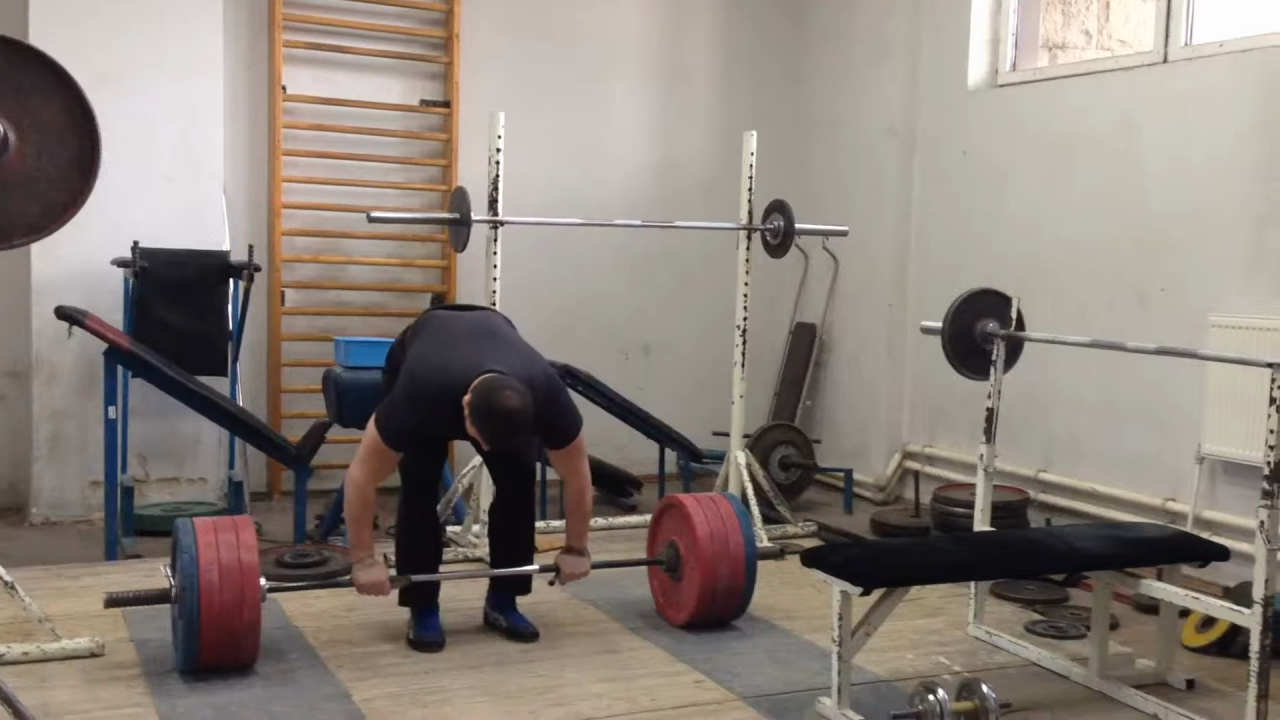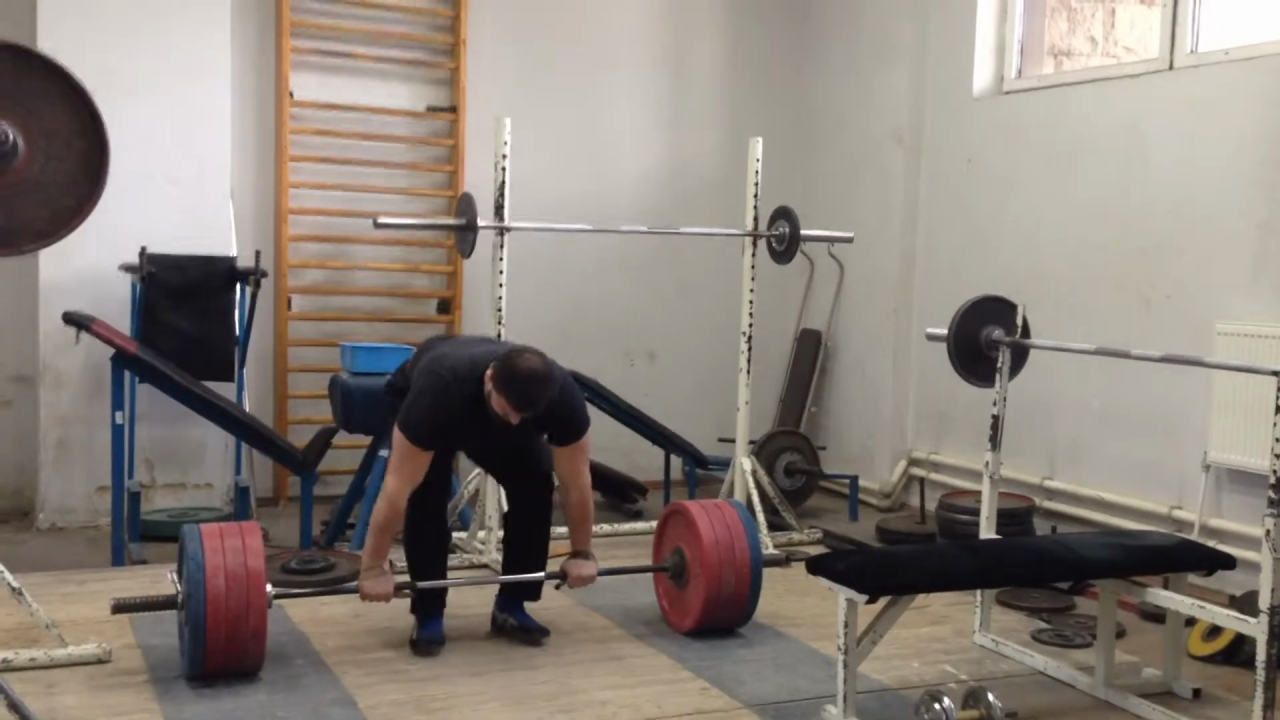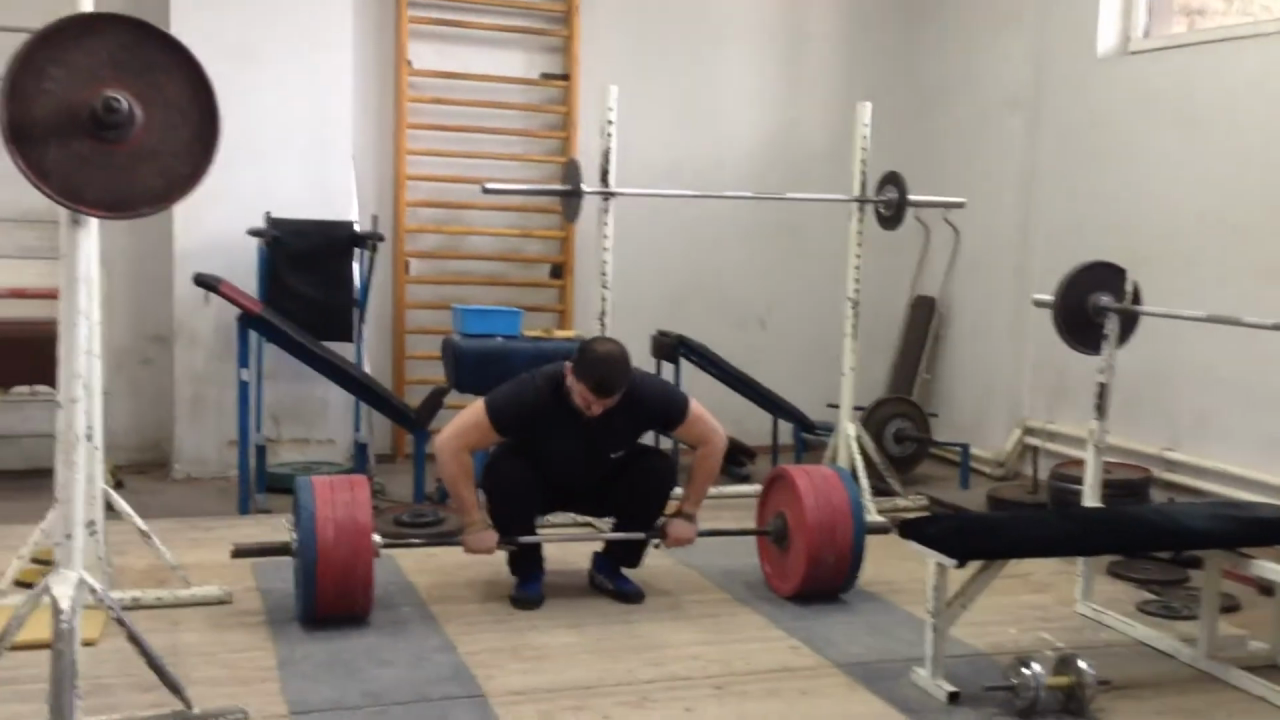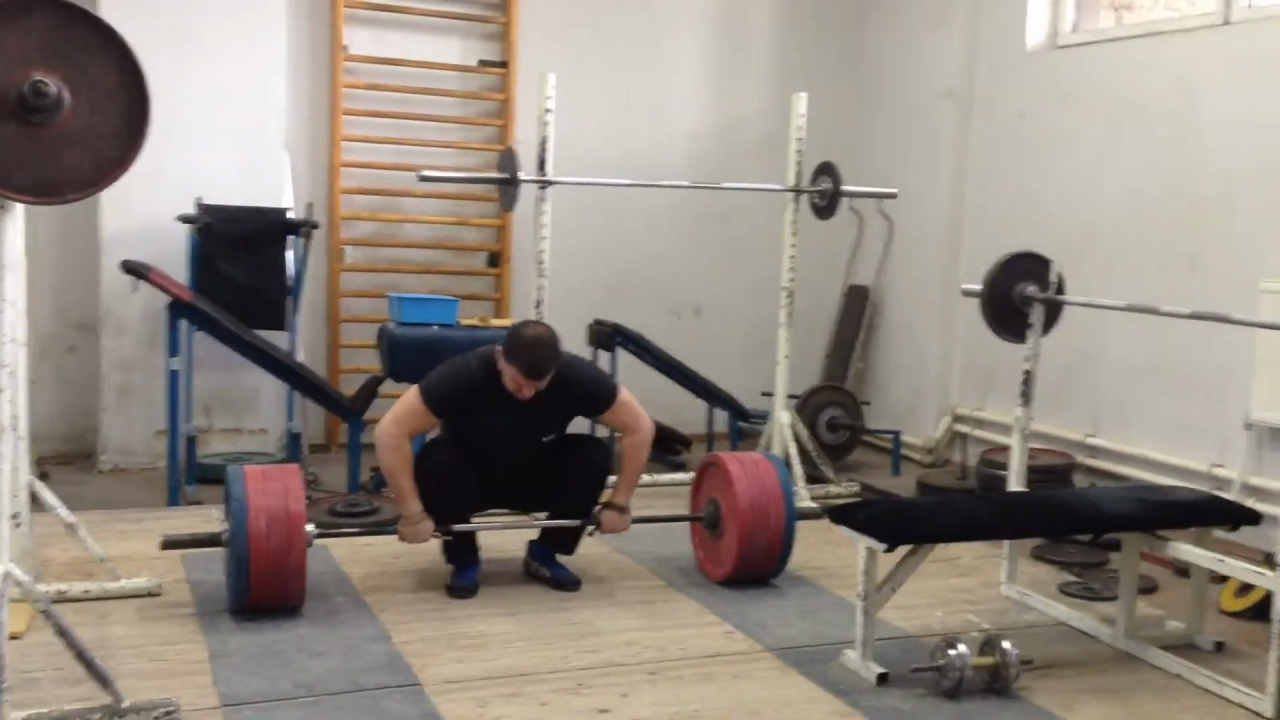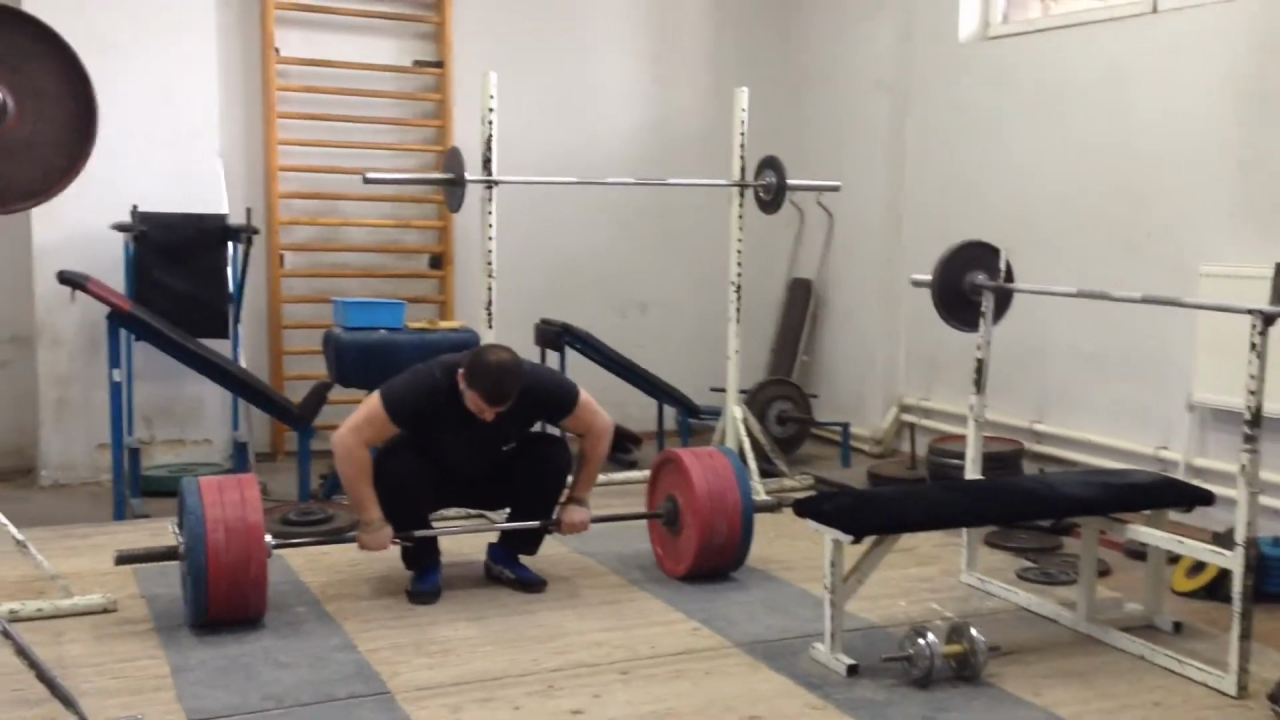
dt=1s
person 1, frame 1
left shoulder: (547, 397)
right shoulder: (419, 396)
left elbow: (576, 475)
right elbow: (361, 477)
left wrist: (576, 549)
right wrist: (364, 561)
left knee: (519, 479)
right knee: (420, 484)
left ankle: (502, 601)
right ankle: (423, 609)
person 1, frame 2
left shoulder: (561, 395)
right shoulder: (439, 387)
left elbow: (575, 479)
right elbow: (398, 486)
left wrist: (582, 553)
right wrist: (374, 568)
right hip: (432, 416)
left knee: (535, 488)
right knee: (428, 497)
left ankle: (510, 605)
right ankle: (428, 612)
person 1, frame 3
left shoulder: (647, 393)
right shoulder: (532, 392)
left elbow: (713, 439)
right elbow: (449, 443)
left wrist: (687, 513)
right wrist: (475, 524)
left hip: (602, 484)
right hip: (537, 482)
left knee: (659, 470)
right knee: (504, 475)
left ankle: (609, 566)
right ankle: (528, 572)
person 1, frame 4
left shoulder: (577, 375)
right shoulder: (464, 374)
left elbow: (640, 428)
right elbow: (390, 431)
left wrist: (619, 504)
right wrist: (412, 513)
left hip: (538, 482)
right hip: (472, 482)
left knee: (595, 456)
right knee: (435, 462)
left ankle: (544, 554)
right ankle: (463, 559)
person 1, frame 5
left shoulder: (539, 384)
right shoulder: (425, 384)
left elbow: (600, 427)
right elbow: (347, 439)
left wrist: (578, 500)
right wrist: (372, 521)
left hip: (495, 478)
right hip: (430, 481)
left knee: (554, 455)
right knee: (393, 466)
left ankle: (504, 557)
right ankle: (424, 564)
